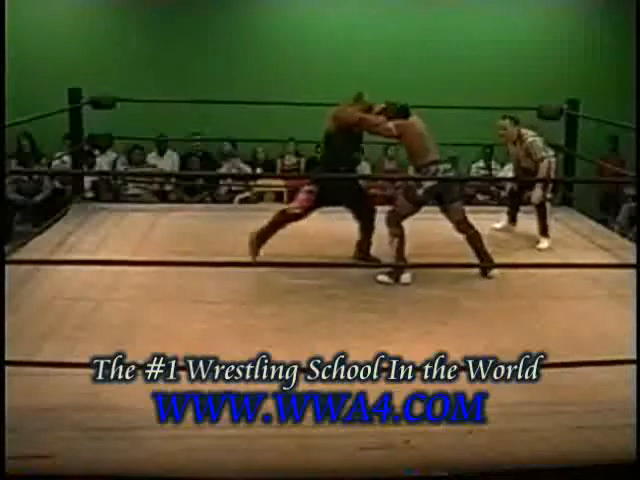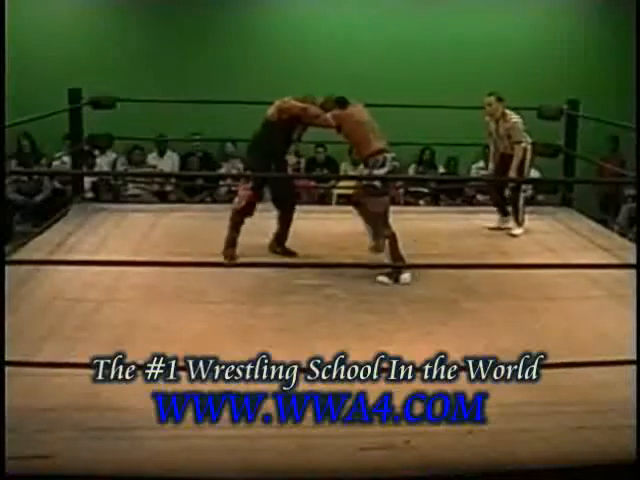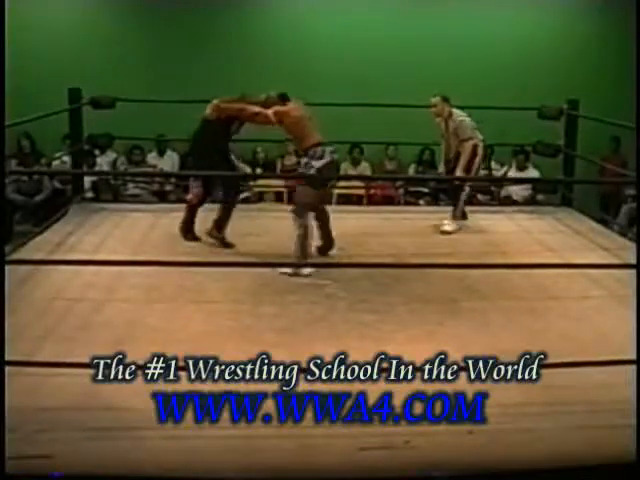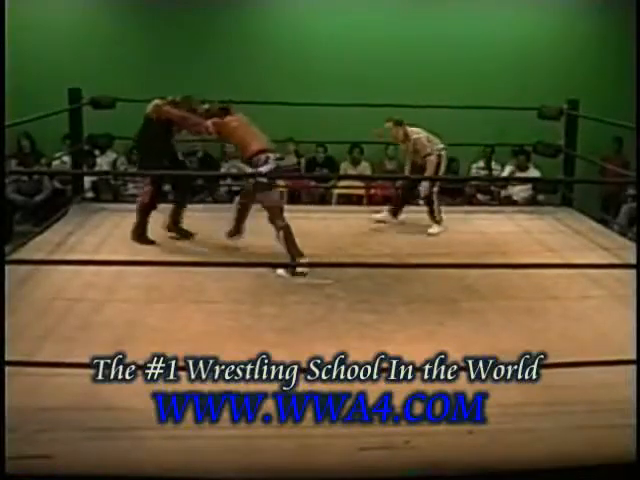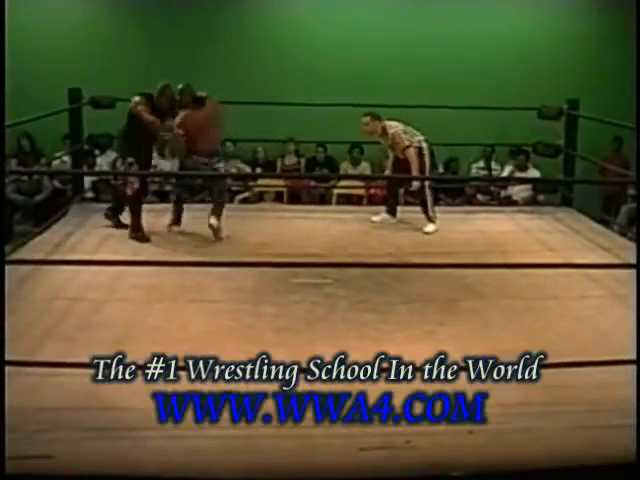
dt=0.7s
person 1, frame 1
left shoulder: (399, 125)
right shoulder: (412, 119)
left hip: (428, 176)
right hip: (444, 173)
left knee: (393, 219)
right knee: (462, 223)
left ankle: (401, 271)
right ankle: (488, 265)
person 1, frame 2
left shoulder: (339, 115)
right shoulder: (356, 107)
left hip: (376, 164)
right hip: (384, 159)
left knee: (379, 218)
right knee: (358, 200)
left ankle: (400, 270)
right ankle: (379, 242)
person 1, frame 3
left shoulder: (283, 111)
right shoulder: (294, 104)
left elbow: (257, 115)
left hip: (316, 158)
right hip: (324, 156)
left knee: (300, 210)
right knee: (317, 205)
left ankle: (302, 262)
right ankle: (327, 244)
person 1, frame 4
left shoulder: (221, 123)
right shoulder: (237, 117)
left hip: (262, 162)
right hip: (272, 159)
left knee: (275, 215)
right knee: (246, 195)
left ankle: (298, 261)
right ankle: (236, 229)
person 1, frame 5
left shoulder: (184, 118)
right shoulder: (212, 106)
left hip: (193, 159)
right hip: (213, 159)
left knee: (180, 189)
right knee: (219, 191)
left ankle: (175, 222)
right ankle: (215, 218)
person 2, frame 1
left shoulder: (359, 122)
right shoulder: (339, 116)
right elbow: (362, 118)
right wrist: (382, 122)
left hip: (346, 177)
right hip: (326, 175)
left knee: (366, 212)
right knee: (298, 210)
left ankle: (362, 252)
right ankle: (260, 236)
person 2, frame 2
left shoulder: (305, 117)
right shoulder: (283, 107)
right elbow: (307, 110)
left hip: (278, 162)
right hip: (257, 159)
left knee: (288, 203)
right knee: (245, 203)
left ankle: (278, 243)
right ankle: (231, 243)
person 2, frame 3
left shoulder: (241, 112)
right shoulder: (217, 108)
left elbow: (259, 116)
right elbow: (242, 109)
left hip: (220, 154)
right hip: (201, 155)
left knee: (233, 188)
right knee: (199, 194)
left ankle: (217, 230)
right ankle: (186, 227)
person 2, frame 4
left shoulder: (180, 117)
right shoulder: (158, 107)
left elbow: (196, 128)
right elbow: (181, 116)
right wrist: (203, 122)
left hip: (166, 152)
right hip: (148, 153)
left knee: (183, 183)
right knee: (151, 192)
left ankle: (174, 223)
right ankle: (139, 231)
person 2, frame 5
left shoulder: (165, 108)
right shoulder: (141, 102)
right elbow: (152, 122)
right wrist: (170, 129)
left hip: (145, 147)
right hip: (131, 146)
left knee: (140, 184)
right knee: (136, 185)
left ankle: (113, 212)
right ankle: (135, 229)
person 3, frame 1
left shoulder: (531, 140)
right shoulder: (508, 139)
left elbow: (543, 164)
right elbow: (515, 157)
left wrist: (538, 187)
right wrist: (517, 177)
left hip: (545, 165)
right hip: (528, 166)
left knee: (540, 200)
right knee: (514, 192)
left ankle: (545, 237)
right ankle: (510, 222)
person 3, frame 2
left shoulder: (513, 121)
right shoulder: (489, 120)
left elbow: (519, 147)
left wrist: (513, 170)
right wrist: (492, 163)
left hip: (521, 153)
right hip: (505, 154)
left knee: (516, 189)
right knee: (494, 186)
left ankle: (519, 224)
right ankle: (504, 219)
person 3, frame 3
left shoulder: (460, 120)
right shoulder: (441, 120)
left elbow: (468, 145)
right elbow: (445, 142)
left wrist: (461, 168)
right wrist: (444, 164)
left hip: (474, 149)
right hip: (459, 151)
left knee: (462, 184)
right knee: (453, 184)
left ankle: (454, 221)
right ankle: (460, 216)
person 3, frame 4
left shoulder: (417, 137)
right shoulder: (401, 138)
left elbow: (431, 158)
left wrist: (426, 180)
right wrist: (407, 173)
left hip: (436, 156)
right hip: (420, 160)
left knee: (429, 190)
right knee: (406, 186)
left ankle: (437, 223)
right ankle: (391, 214)
person 3, frame 5
left shoulder: (394, 131)
right shoulder: (381, 132)
left elbow: (410, 151)
left wrist: (415, 176)
right wrist: (389, 169)
left hip: (418, 150)
right hip: (402, 153)
left knee: (421, 186)
right knee: (392, 181)
left ankle: (431, 221)
right ankle: (390, 213)
